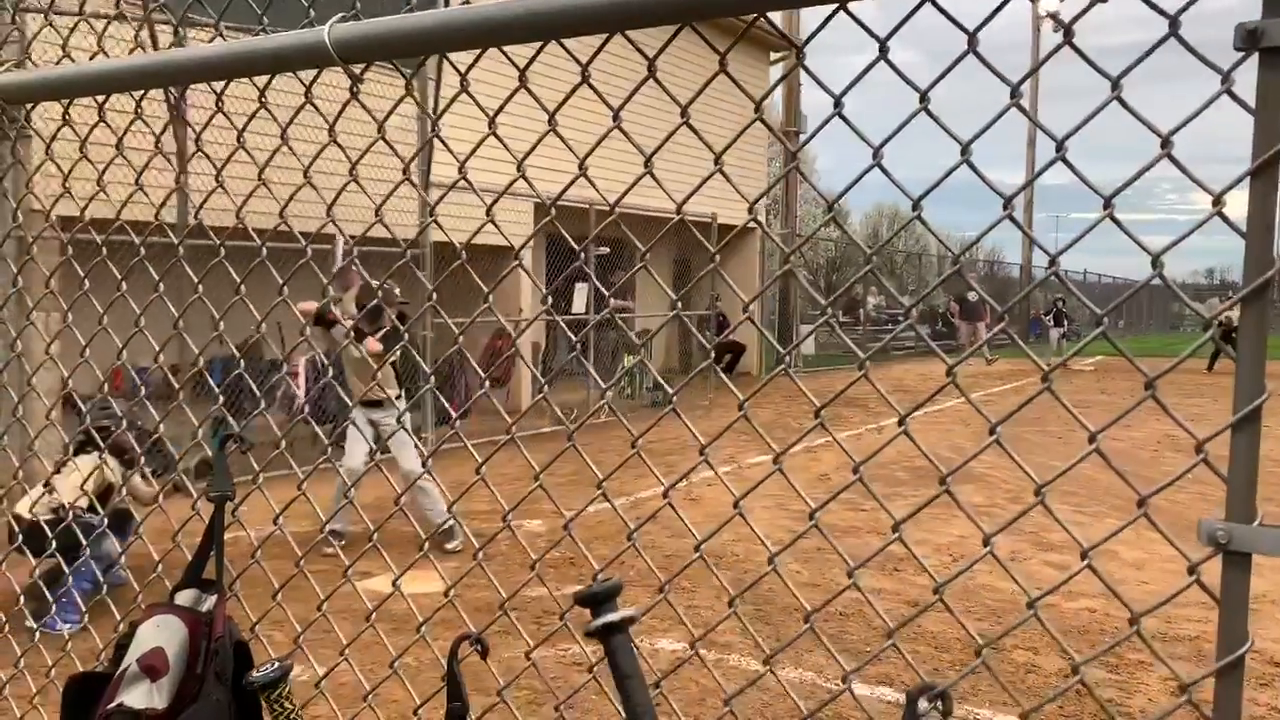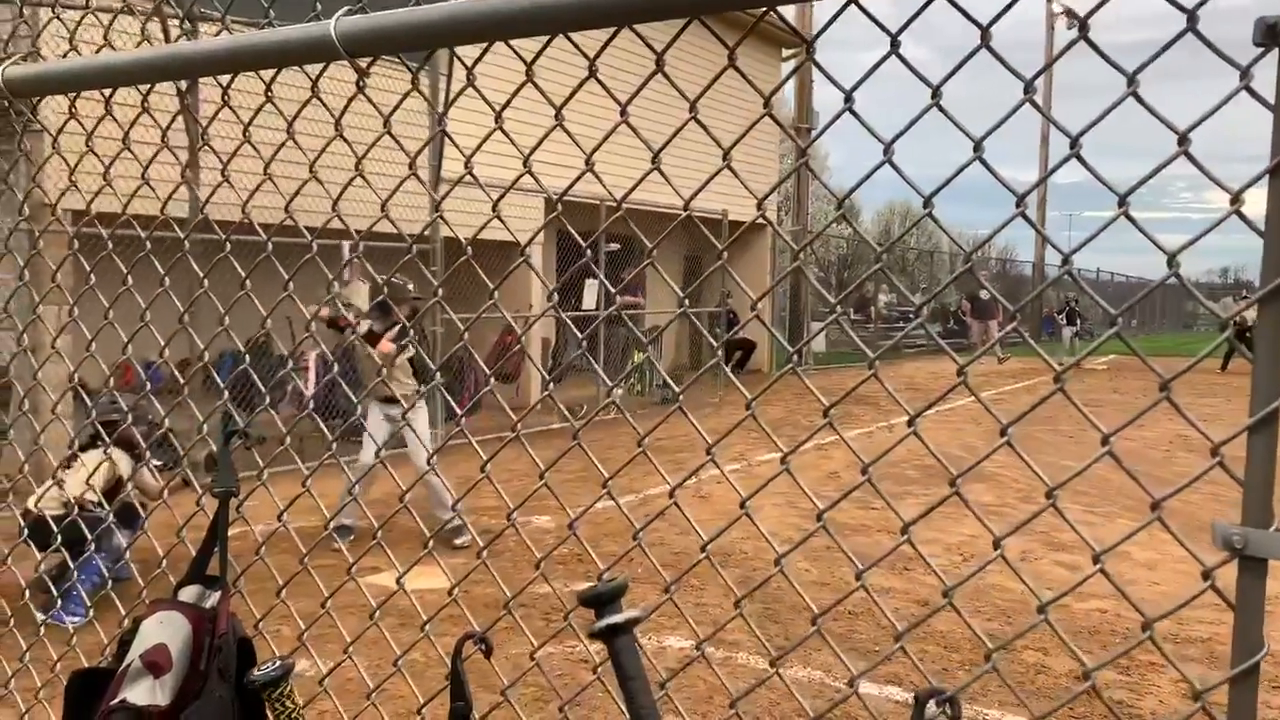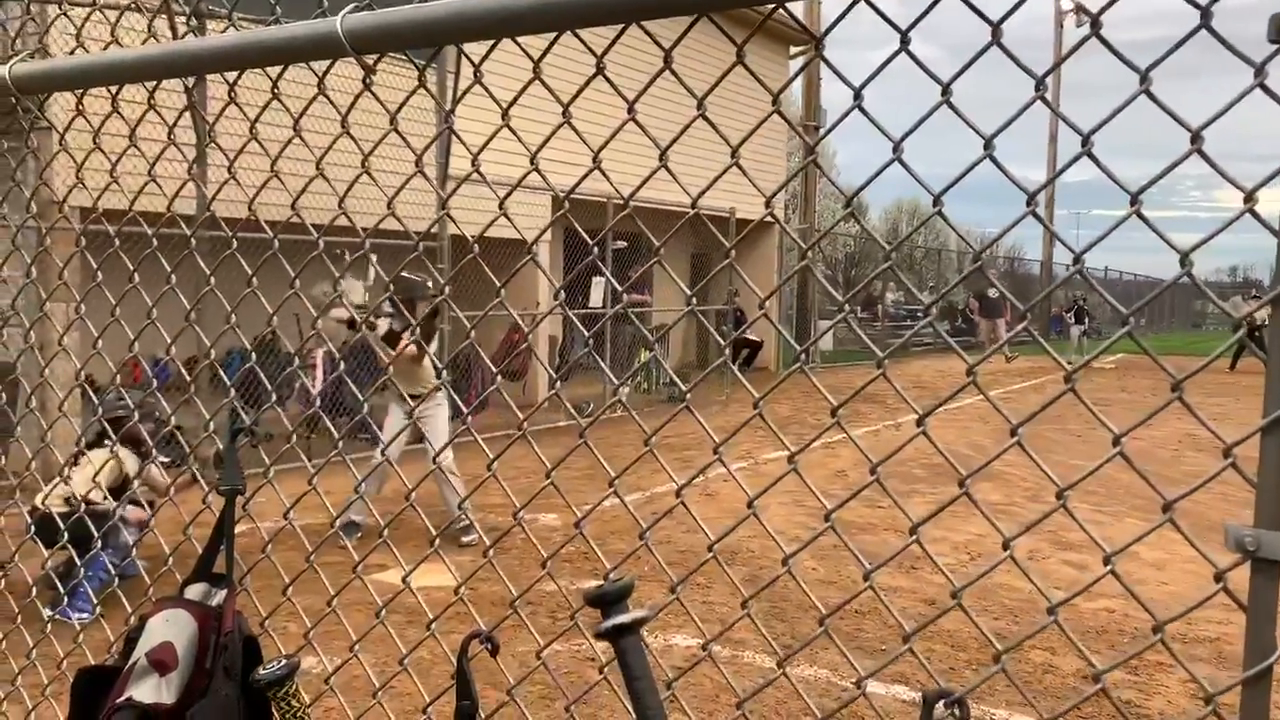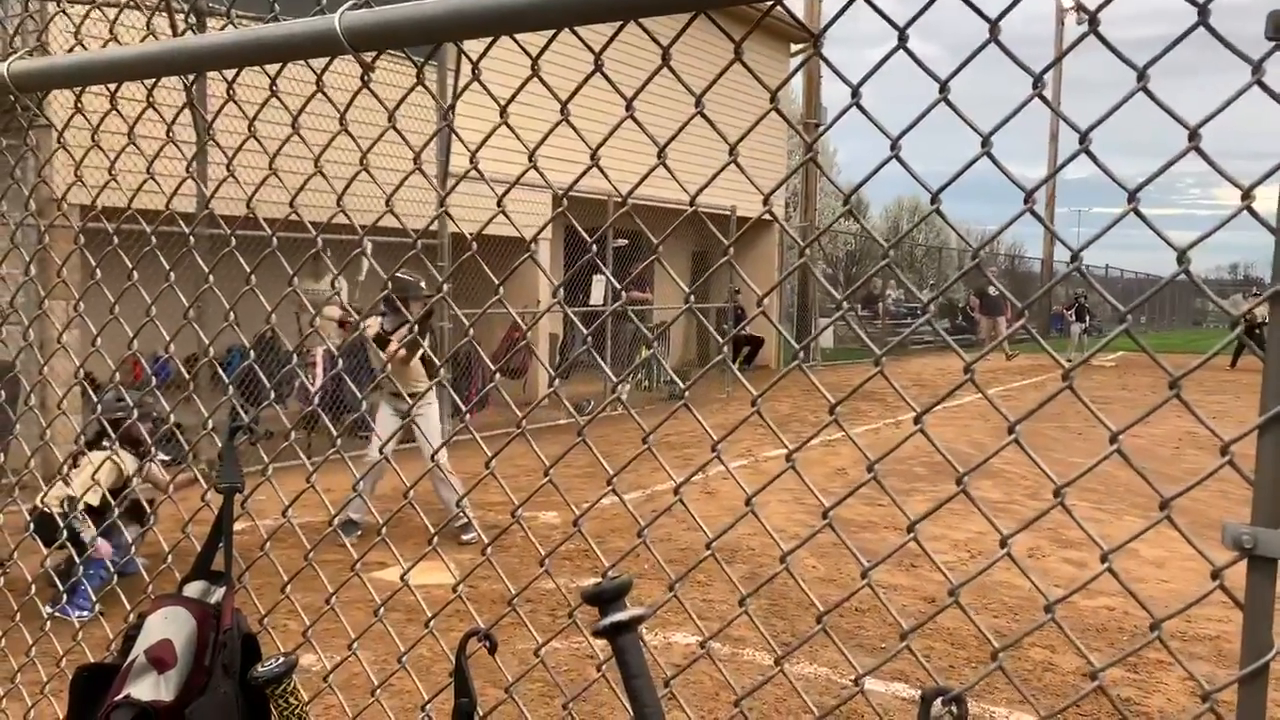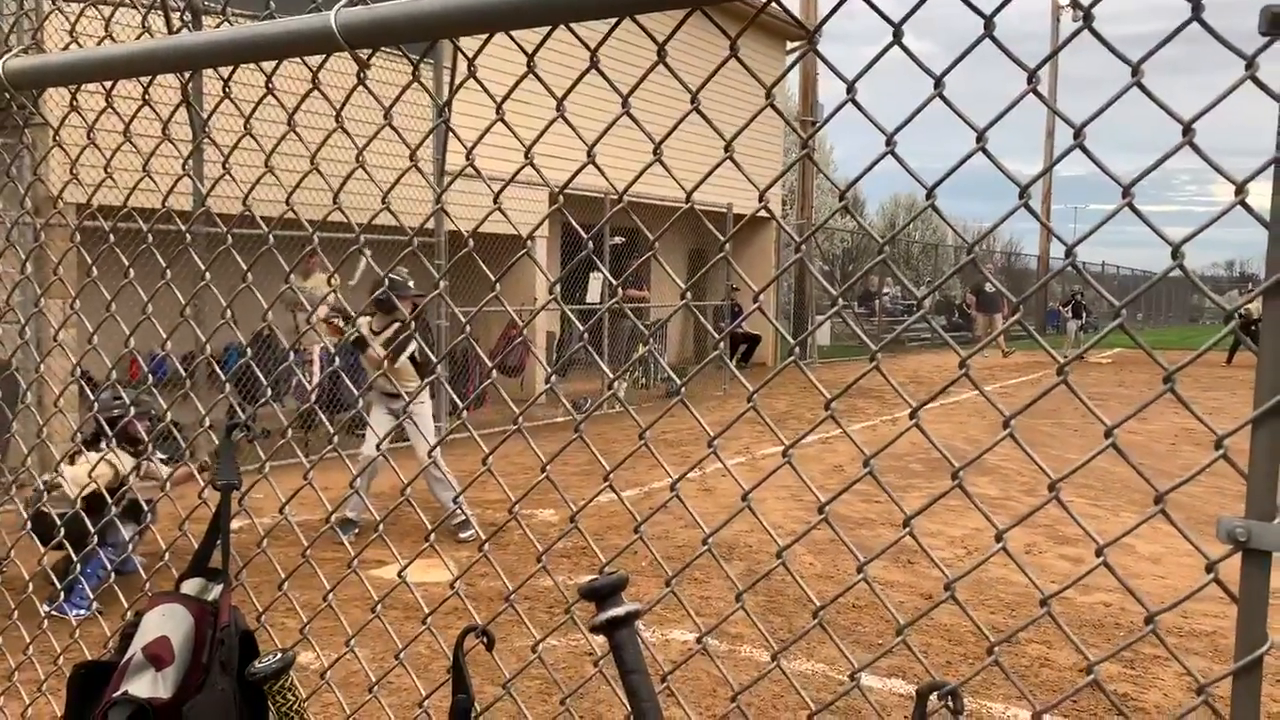
dt=0.3s
person 1, frame 1
left shoulder: (393, 333)
right shoulder: (342, 327)
left elbow: (372, 348)
right elbow: (302, 308)
left wrist: (348, 322)
right wrist: (328, 307)
left hip: (393, 409)
right hip: (361, 409)
left knee: (412, 468)
right knee: (351, 468)
left ankle: (445, 525)
right ankle: (335, 529)
person 1, frame 2
left shoulder: (406, 329)
right shoulder: (360, 325)
left elbow: (388, 350)
right elbow: (315, 313)
left wrist: (359, 327)
right wrist: (340, 314)
left hip: (411, 404)
right hip: (379, 404)
left knee: (425, 463)
right knee: (366, 462)
left ankle: (453, 522)
right ankle: (344, 523)
person 1, frame 3
left shoulder: (426, 326)
right shoulder: (382, 324)
left elbow: (411, 352)
right elbow: (333, 314)
left wrist: (381, 330)
right wrist: (355, 317)
left hip: (431, 401)
right hip: (400, 401)
left knee: (443, 461)
right knee: (383, 459)
left ankle: (463, 520)
right ankle: (353, 519)
person 1, frame 4
left shoulder: (418, 327)
right shoulder: (373, 323)
left elbow: (400, 355)
left wrist: (371, 332)
left hip: (422, 400)
right hip: (389, 399)
left knee: (436, 459)
right knee: (375, 457)
left ankle: (463, 518)
right ankle: (352, 518)
person 1, frame 5
left shoulder: (408, 328)
right shoulder: (361, 323)
left elbow: (383, 359)
left wrist: (354, 337)
left hip: (415, 398)
right hip: (382, 398)
left knee: (430, 457)
right knee: (370, 455)
left ankle: (460, 516)
right ankle: (350, 516)
person 2, frame 1
left shoulder: (103, 459)
right shoulder: (102, 462)
right elbow: (111, 502)
left hip: (47, 521)
right hip: (32, 527)
left knee: (122, 518)
right knee: (104, 545)
right ankle: (57, 614)
person 2, frame 2
left shoulder: (120, 456)
right shoulder: (108, 457)
left elbow: (155, 492)
right elbow: (91, 498)
right wrist: (120, 506)
left hip: (57, 518)
right hip: (42, 521)
left knee: (131, 513)
right knee: (114, 537)
right ankle: (65, 608)
person 2, frame 3
left shoulder: (137, 455)
right shoulder: (111, 456)
left elbow: (164, 489)
right elbow: (77, 498)
left wrist: (197, 475)
right wrist: (122, 511)
left hip: (74, 514)
right hip: (50, 519)
left knee: (140, 511)
right knee: (121, 534)
right ankle: (73, 604)
person 2, frame 4
left shoulder: (138, 454)
right shoulder: (109, 459)
left elbow: (167, 484)
right elbow: (71, 501)
right wrist: (93, 540)
right hip: (50, 520)
left knee: (141, 510)
right knee: (123, 533)
left ankle: (116, 560)
right ankle: (71, 602)
person 2, frame 5
left shoulder: (136, 452)
right shoulder: (107, 460)
left elbow: (169, 477)
right elbow: (49, 484)
left wrist: (204, 466)
left hip: (84, 515)
right hip: (52, 520)
left knee: (141, 510)
right knee: (122, 533)
left ankle: (115, 559)
right ankle: (69, 601)
